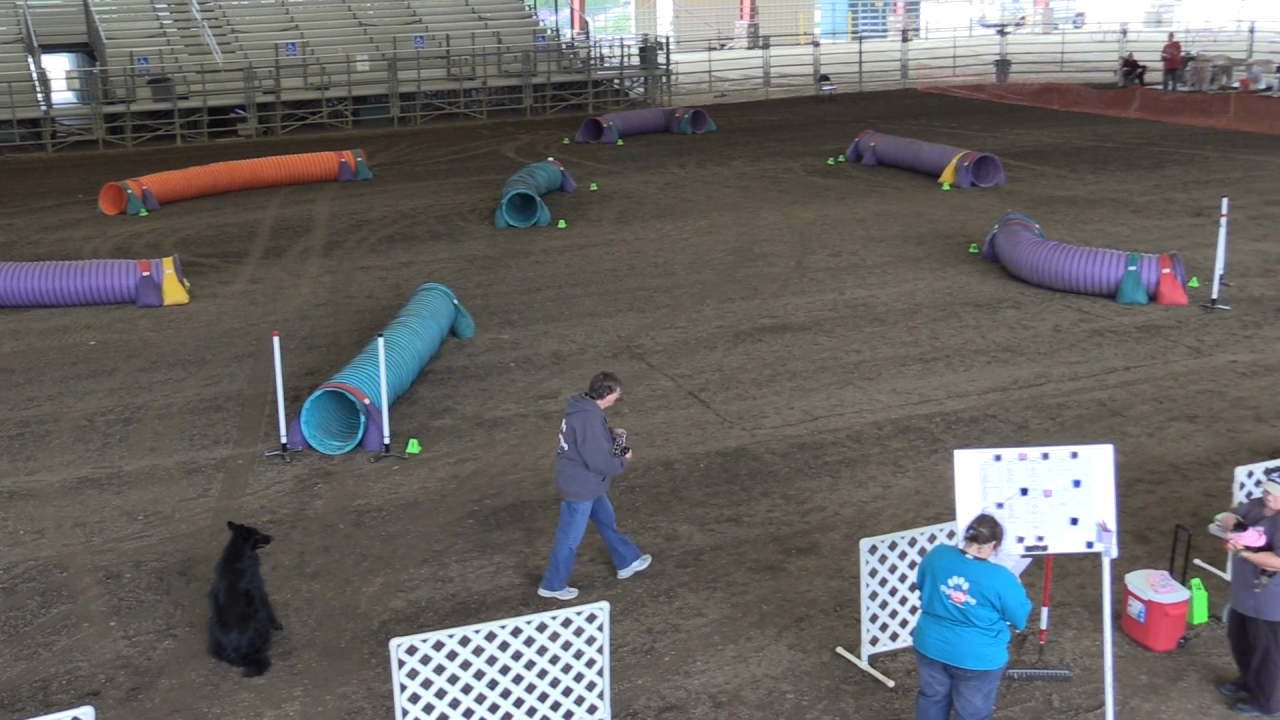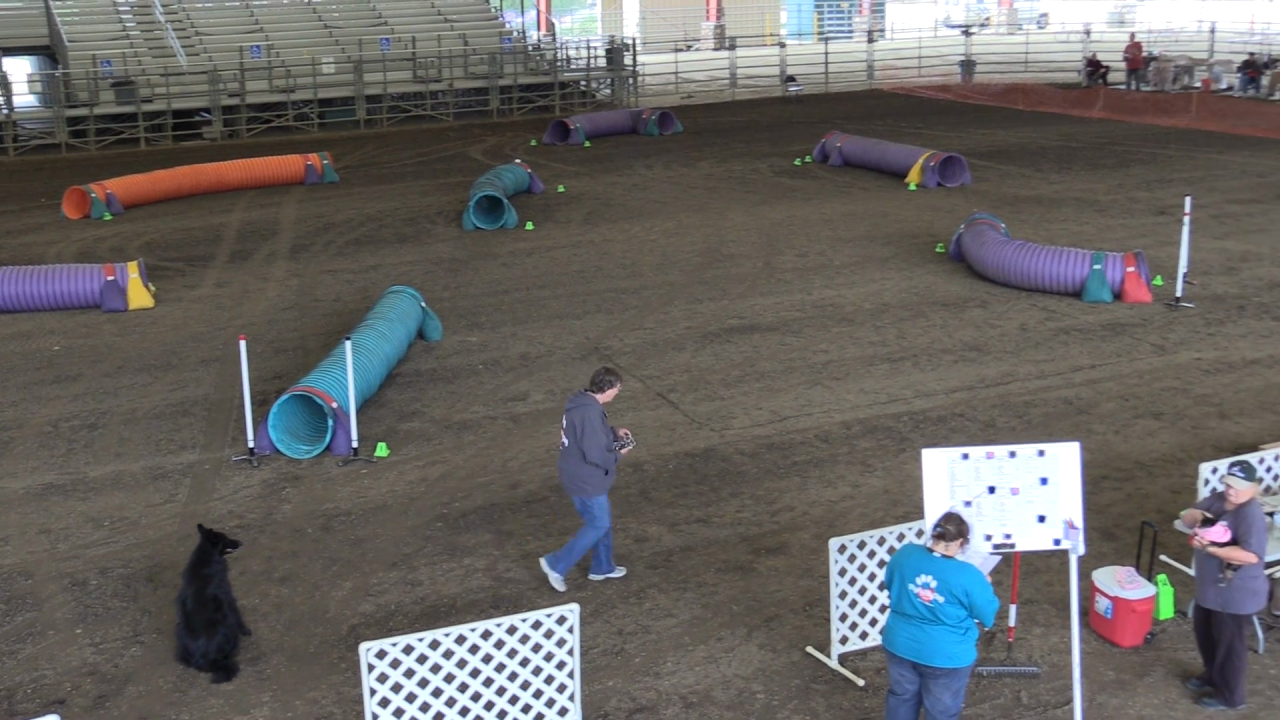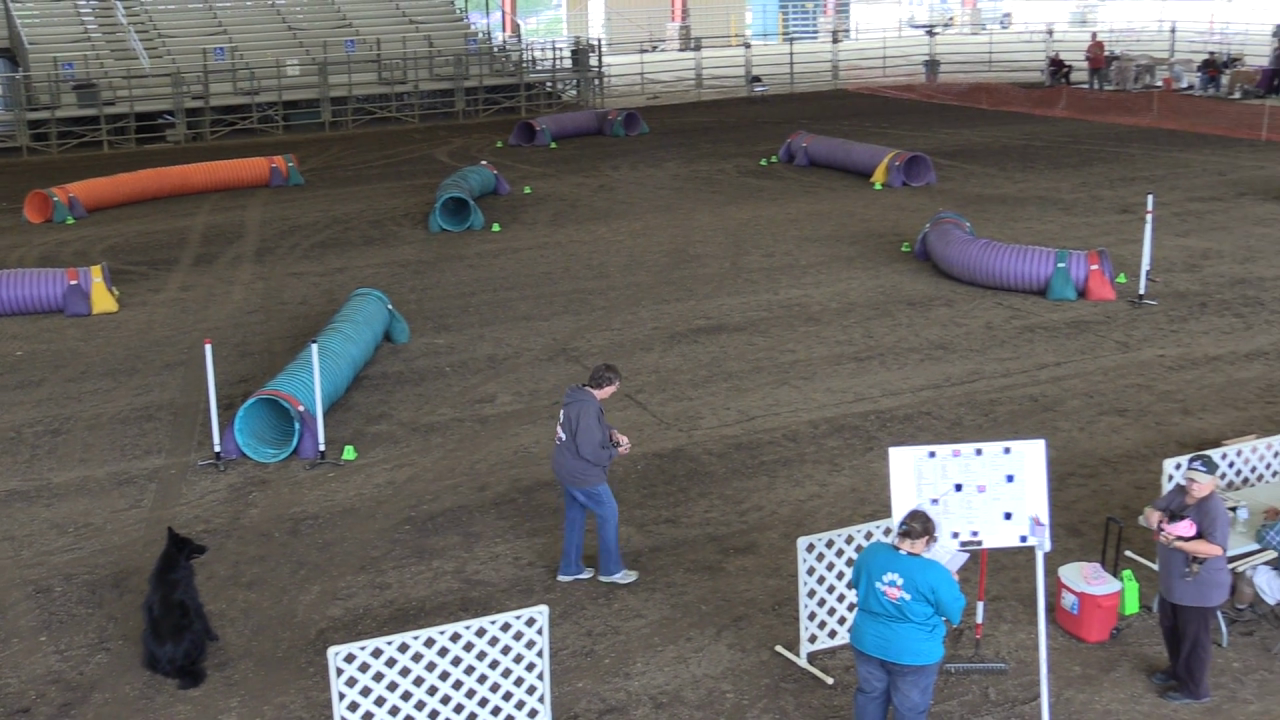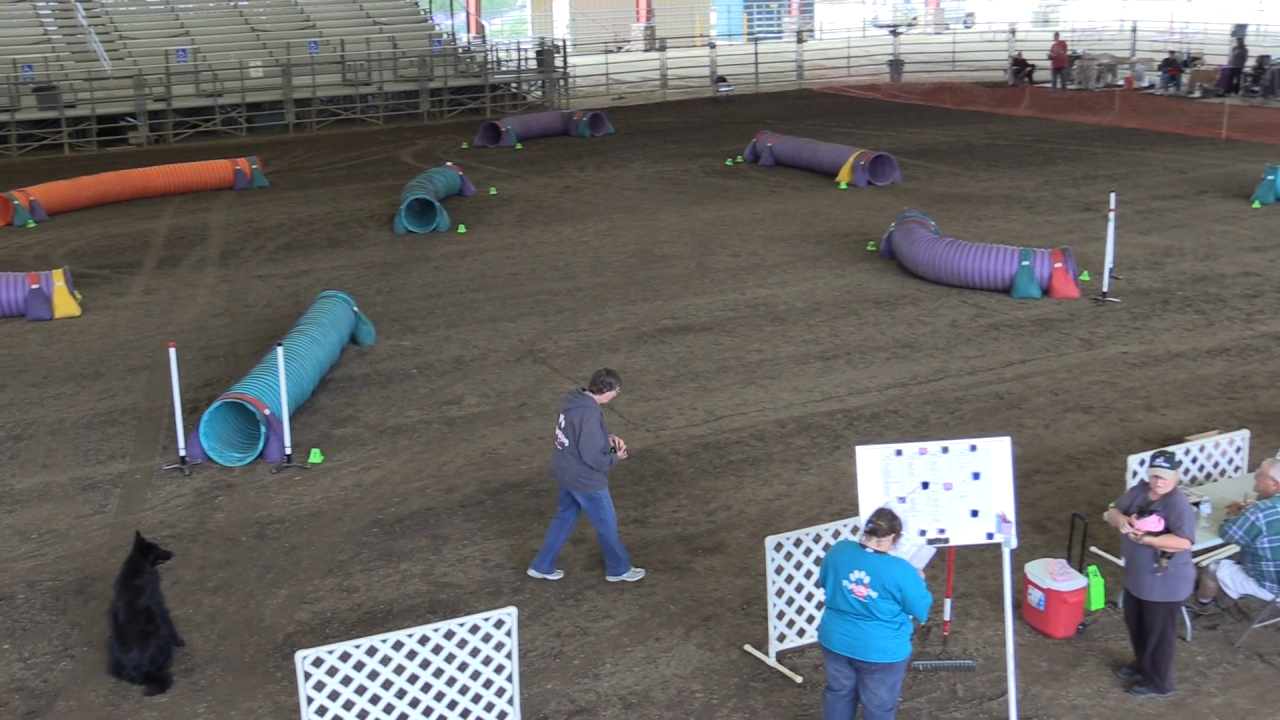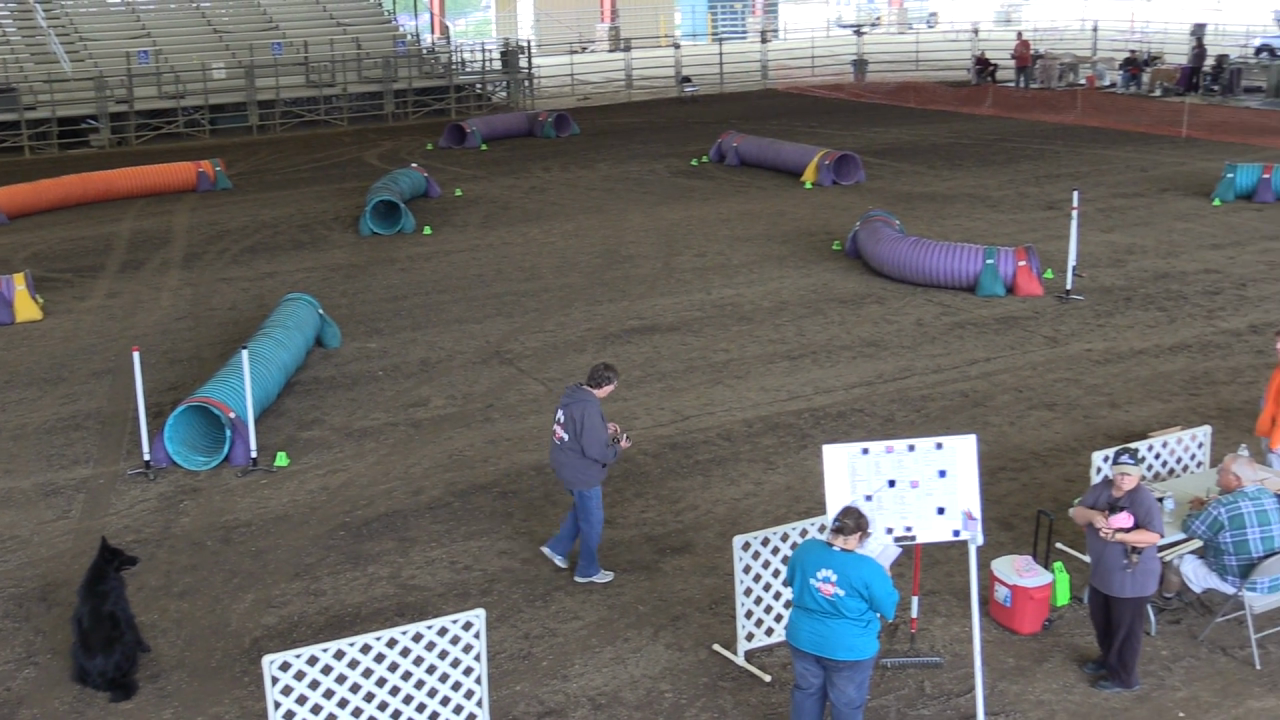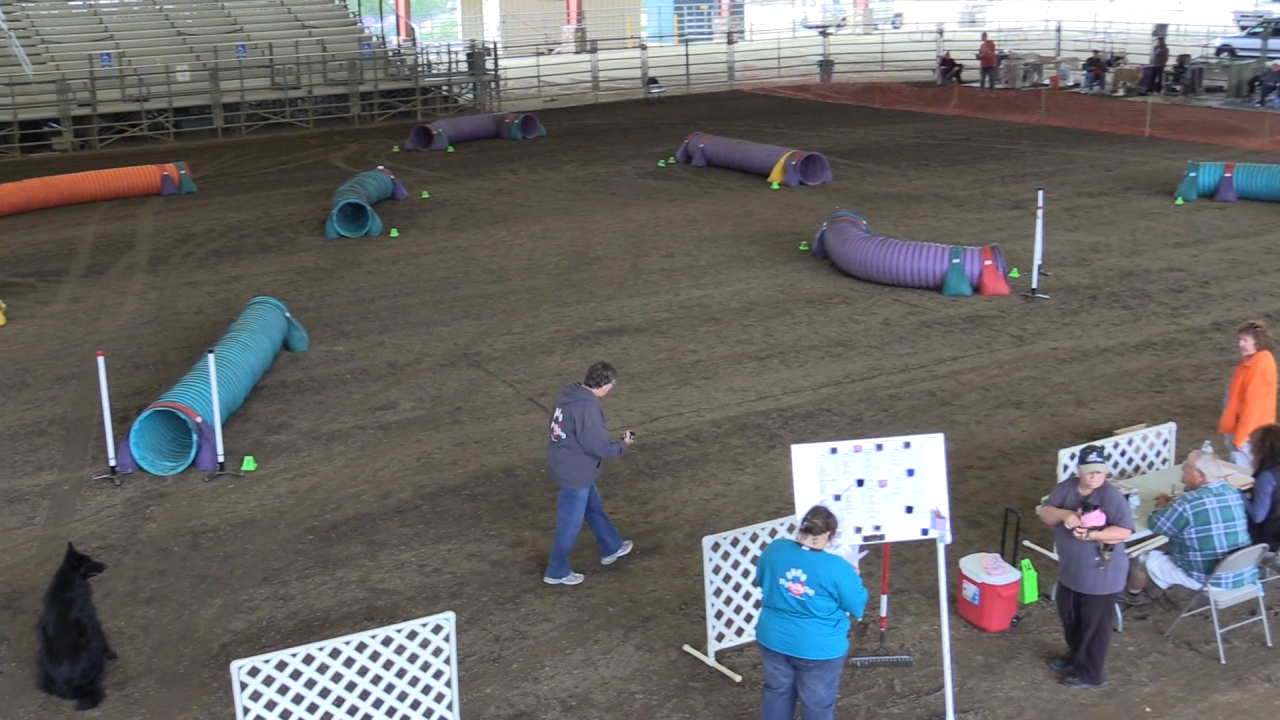
dt=0.2s
person 1, frame 1
right shoulder: (1257, 506)
right elbow: (1225, 520)
left wrist: (1244, 553)
right wrist: (1230, 520)
right hip: (1246, 594)
right knee: (1238, 638)
right ankle: (1247, 680)
person 1, frame 2
left shoulder: (1251, 515)
right shoulder: (1217, 499)
left elbow: (1250, 555)
right elbow: (1186, 517)
left wrist: (1210, 548)
right wrist: (1195, 515)
left hip: (1236, 595)
right hip: (1209, 587)
left knee: (1229, 644)
right knee: (1204, 633)
left ankle: (1229, 696)
right ankle: (1212, 675)
person 1, frame 3
left shoulder: (1214, 509)
right shoulder: (1177, 494)
left elbow: (1215, 548)
right elbow: (1149, 511)
left wrist: (1176, 543)
right wrist: (1154, 515)
left hip: (1200, 588)
right hip: (1172, 581)
left knee: (1194, 637)
right knee: (1170, 627)
left ankle: (1193, 689)
right ankle: (1177, 669)
person 1, frame 4
left shoulder: (1178, 504)
right shoulder: (1138, 491)
left elbow: (1183, 541)
right elbow: (1112, 513)
left wrist: (1145, 539)
right wrist: (1120, 519)
left hip: (1165, 582)
right hip: (1137, 576)
left knee: (1159, 632)
right knee: (1135, 623)
left ankle: (1158, 682)
right ankle: (1142, 663)
person 1, frame 5
left shoulder: (1144, 499)
right shoulder: (1101, 489)
left elbow: (1153, 535)
right elbow: (1077, 513)
left wrist: (1117, 536)
right wrist: (1092, 515)
left hip: (1132, 578)
right hip: (1102, 572)
left knee: (1125, 628)
right knee: (1101, 619)
left ankle: (1123, 677)
right ankle: (1108, 658)
person 1, frame 6
left shoulder: (1111, 496)
right shoulder: (1067, 487)
left elbow: (1125, 531)
right elbow: (1044, 513)
left wrist: (1091, 535)
right wrist: (1063, 514)
left hip: (1101, 575)
right hip: (1070, 570)
left knee: (1095, 625)
right knee: (1069, 614)
left ankle: (1091, 673)
right ankle: (1075, 654)
person 2, frame 1
left shoulder: (582, 408)
right shoulder: (590, 419)
right elbow: (598, 461)
left wrist: (612, 434)
right wrist: (622, 461)
left hip: (586, 480)
right hip: (581, 485)
left knee: (606, 519)
right knee: (571, 535)
left ankle: (627, 561)
right ankle: (552, 585)
person 2, frame 2
left shoulder: (581, 403)
right shoulder: (589, 413)
right elbow: (594, 455)
left wrist: (613, 432)
right wrist: (618, 454)
left hip: (577, 475)
right hip: (587, 480)
left knee: (601, 521)
right knee: (598, 525)
left ankle: (603, 567)
right ankle: (555, 563)
person 2, frame 3
left shoulder: (577, 397)
right shoulder: (587, 409)
right elbow: (590, 451)
left wrist: (611, 432)
right wrist: (615, 453)
left hip: (567, 469)
right hip: (583, 474)
left knee: (575, 518)
right knee: (609, 515)
left ankle: (570, 568)
right ankle: (611, 569)
person 2, frame 4
left shoulder: (575, 401)
right shoulder: (589, 414)
right elbow: (592, 457)
left wrist: (607, 436)
right wrist: (615, 457)
left hip: (566, 472)
right hip: (585, 479)
left knee: (565, 517)
right knee: (607, 521)
left ankle: (542, 566)
right ankle: (619, 569)
person 2, frame 5
left shoulder: (572, 395)
right shoulder: (588, 409)
right elbow: (596, 451)
left wrist: (603, 426)
right wrist: (618, 448)
left hip: (565, 464)
right hip: (582, 472)
left knee: (582, 508)
right knee: (592, 519)
left ankle: (557, 547)
right ankle: (588, 571)
person 2, frame 6
left shoulder: (569, 395)
right shoulder: (588, 407)
left elbow: (559, 426)
right elbow: (600, 448)
right wrist: (623, 444)
left hip: (563, 463)
right hip: (575, 471)
left knee: (593, 506)
right knee: (571, 520)
left ankle: (611, 549)
right ankle: (557, 572)
person 3, frame 1
left shoulder: (936, 555)
right shoulder: (1001, 578)
left elbow: (922, 587)
right elbow: (1019, 619)
right wrist: (1015, 588)
left hip: (931, 646)
right hip: (976, 659)
left knee: (932, 697)
person 3, frame 2
left shoulder: (904, 554)
right shoulder: (968, 576)
left elbow: (890, 586)
right elbow: (987, 617)
right wrist: (985, 586)
left hip: (900, 645)
right hip: (945, 657)
left knee: (901, 696)
person 3, frame 3
left shoulder: (871, 553)
right shoulder: (934, 573)
left elbow: (857, 584)
right elbow: (954, 614)
right wrist: (952, 584)
left hip: (868, 643)
right hip: (913, 654)
left knee: (870, 694)
person 3, frame 4
left shoulder: (838, 551)
right shoulder: (901, 571)
left elbow: (824, 583)
right elbow: (921, 612)
right wrist: (919, 581)
left hip: (836, 641)
right hip: (881, 652)
left knee: (838, 692)
person 3, frame 5
left shoulder: (805, 549)
right shoulder: (868, 568)
left elbow: (791, 581)
right elbow: (888, 609)
right wrist: (885, 579)
left hip: (804, 640)
right hip: (848, 650)
left knee: (806, 691)
person 3, frame 6
left shoulder: (774, 550)
right shoulder: (837, 568)
left elbow: (761, 581)
right elbow: (857, 608)
right wrist: (854, 578)
left hip: (773, 639)
right hip: (818, 649)
left knee: (776, 690)
right knee: (817, 703)
